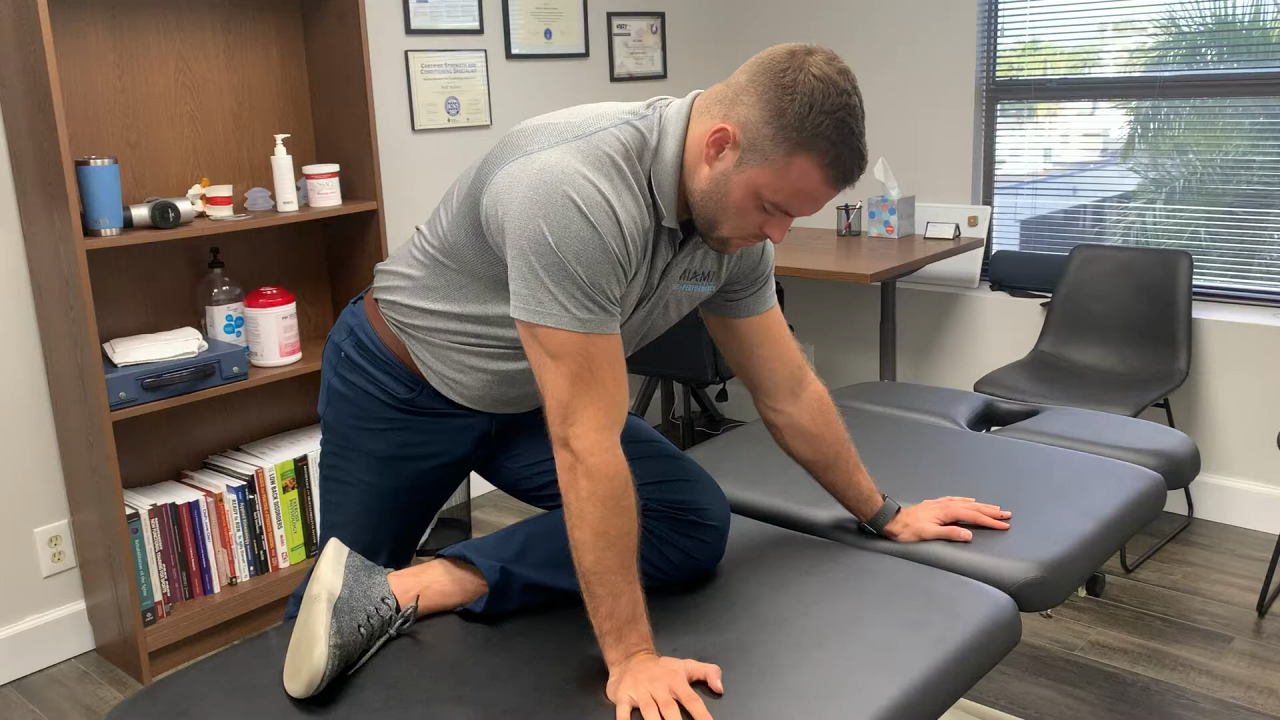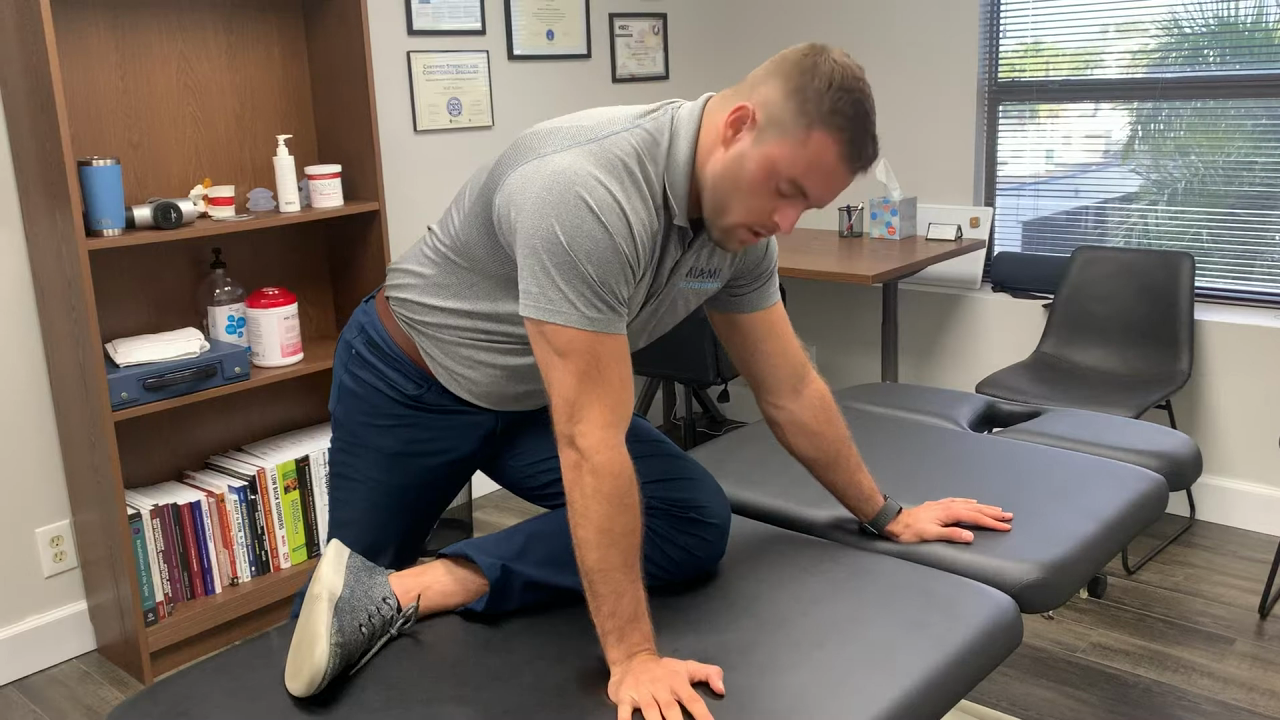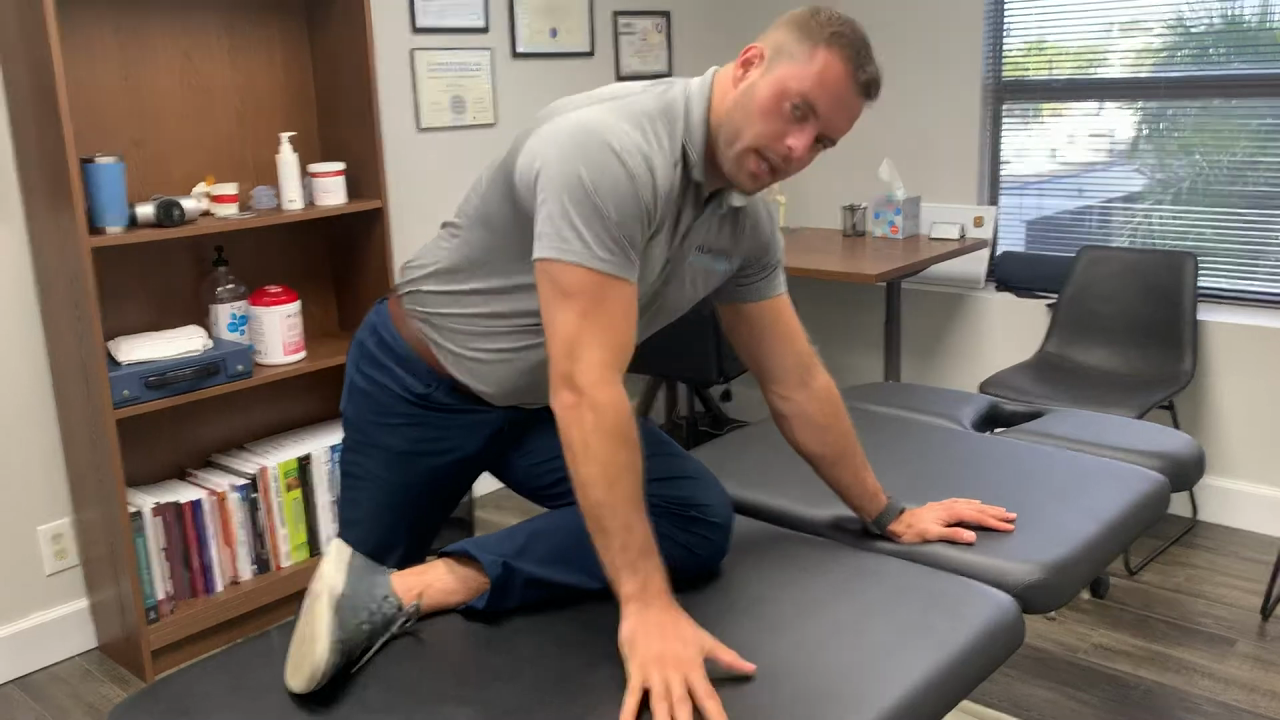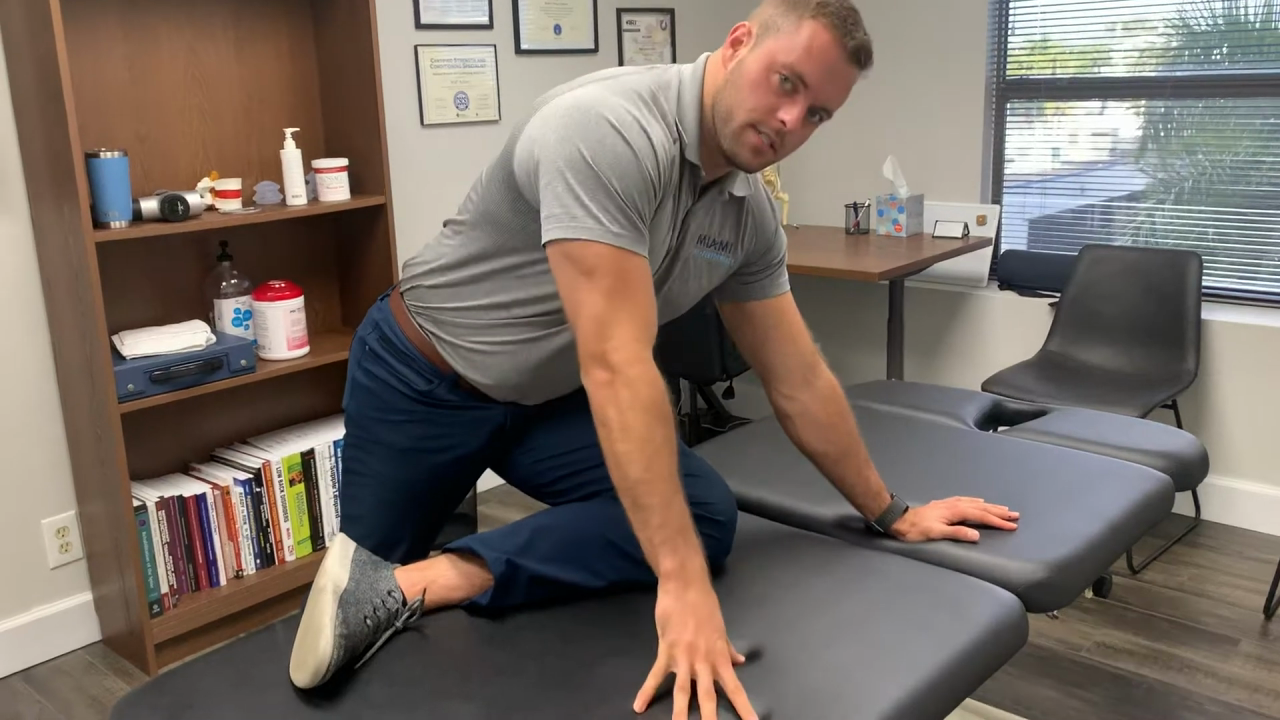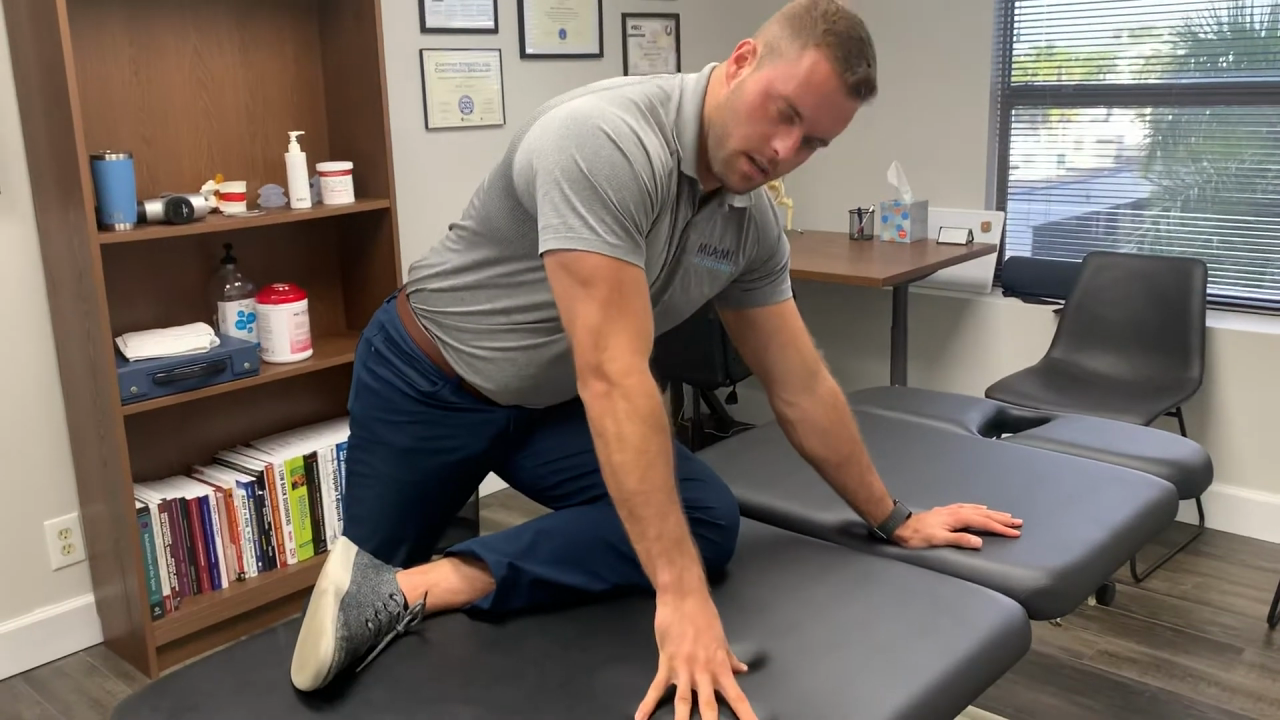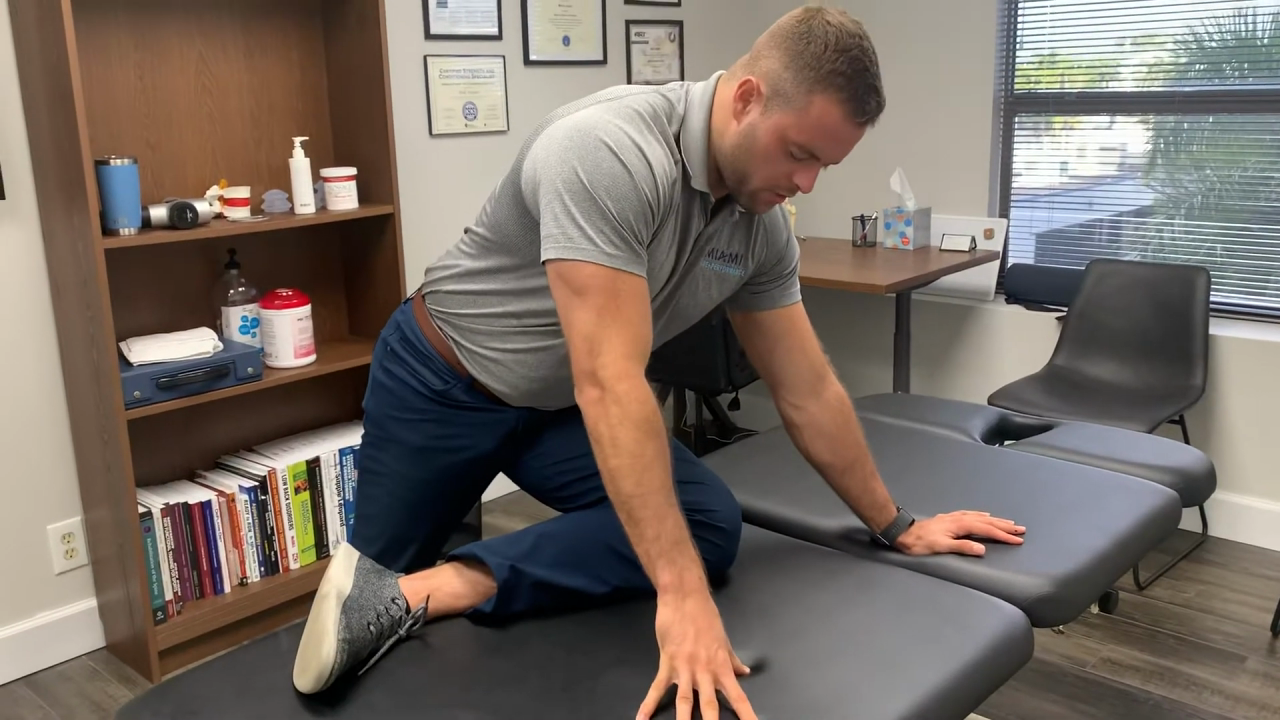
dt=0.4s
person 1, frame 1
left shoulder: (735, 225)
right shoulder: (576, 189)
left elbow: (787, 394)
right elbow: (587, 445)
left wrist: (886, 515)
right wrist: (631, 657)
left hip: (529, 395)
right hip: (399, 380)
left knee: (695, 523)
right knee: (331, 623)
left ankle: (404, 594)
person 1, frame 2
left shoulder: (737, 226)
right shoulder: (588, 190)
left elbow: (789, 392)
right elbow: (592, 443)
left wrist: (886, 515)
right wrist: (632, 658)
left hip: (533, 395)
right hip: (410, 378)
left knee: (695, 521)
right knee: (348, 601)
left ankle: (408, 593)
person 1, frame 3
left shoulder: (747, 220)
right shoulder: (611, 147)
left elbow: (796, 383)
right elbow: (586, 390)
left wrist: (888, 515)
right wrist: (646, 605)
left hip: (538, 399)
right hip: (420, 380)
left knee: (697, 520)
right knee: (366, 582)
left ankle: (411, 591)
person 1, frame 4
left shoulder: (750, 215)
right shoulder: (607, 129)
left elbow: (798, 381)
right elbow: (617, 368)
left wrist: (892, 513)
right wrist: (683, 582)
left hip: (546, 396)
right hip: (423, 375)
left knee: (704, 517)
right knee: (365, 590)
left ankle: (420, 586)
person 1, frame 5
left shoulder: (751, 224)
right shoulder: (604, 140)
left elbow: (800, 388)
right elbow: (614, 379)
left wrist: (894, 519)
right wrist: (681, 594)
left hip: (549, 401)
right hip: (427, 379)
left knee: (706, 520)
right knee: (374, 578)
left ankle: (420, 590)
person 1, frame 6
left shoulder: (763, 228)
right shoulder: (609, 151)
left elbow: (808, 392)
right elbow: (610, 386)
left wrist: (897, 526)
right wrist: (682, 595)
left hip: (558, 404)
right hip: (443, 379)
left knee: (707, 524)
right knee: (379, 579)
left ankle: (422, 595)
